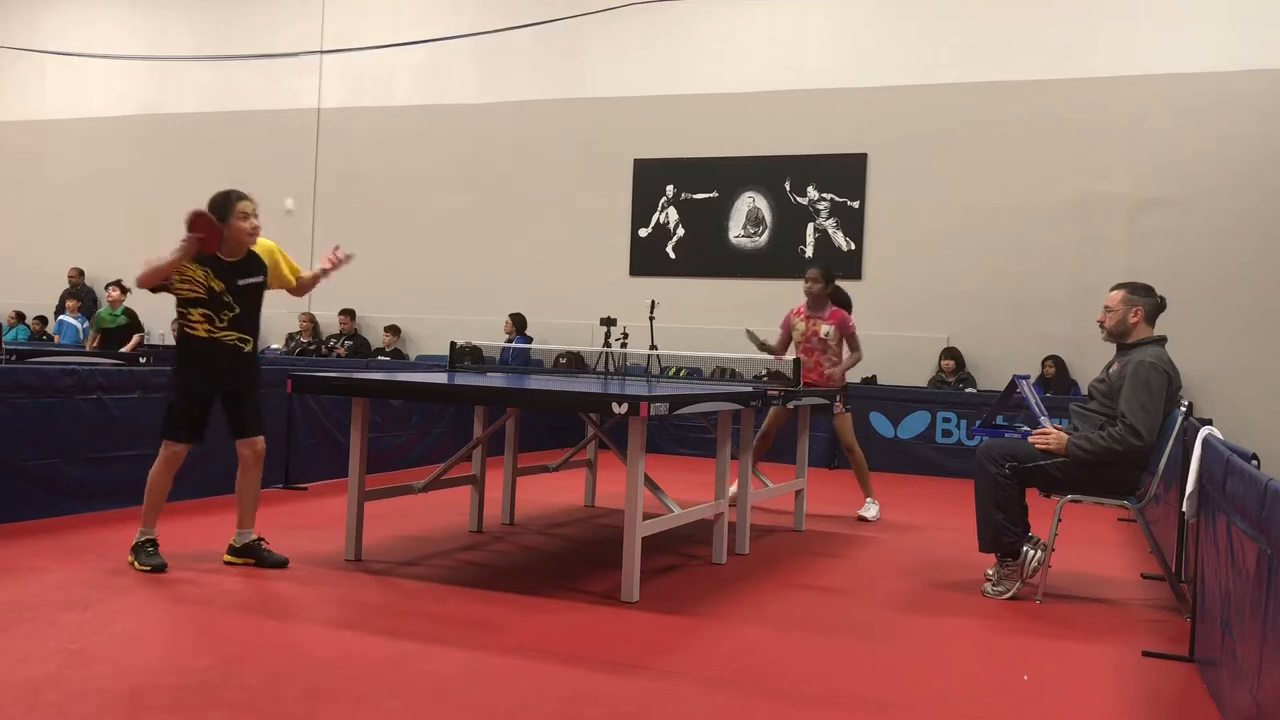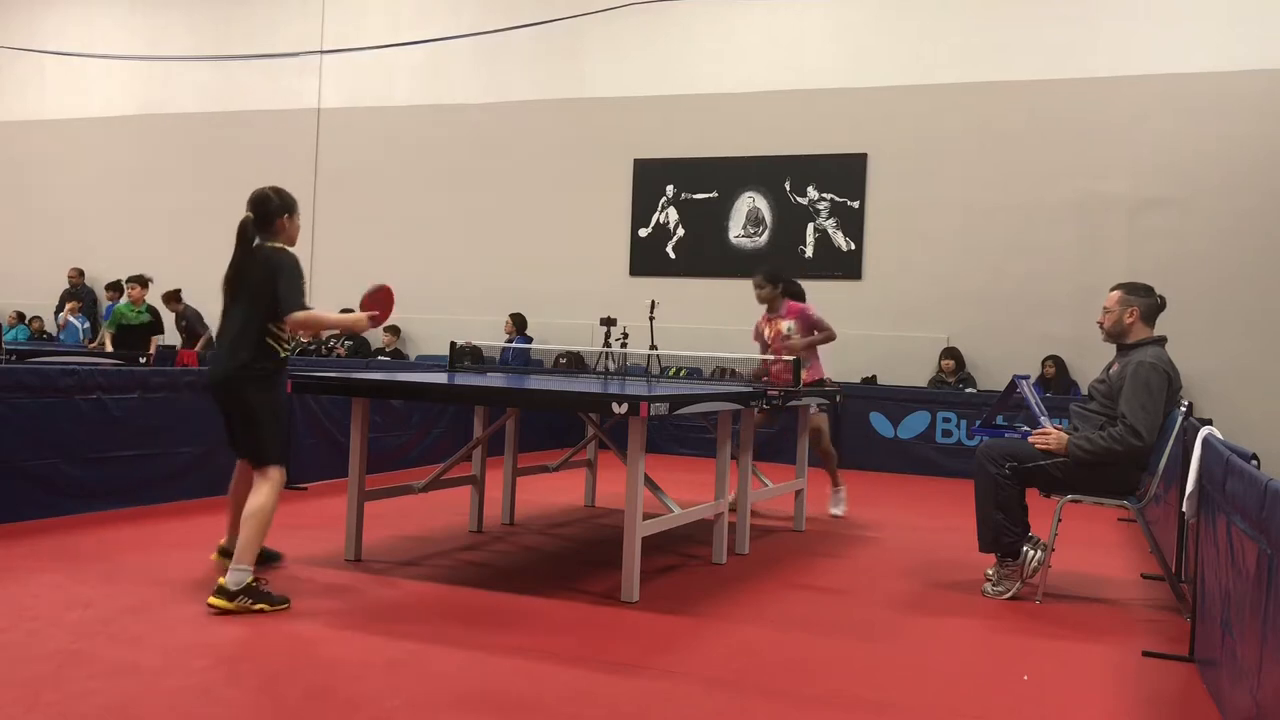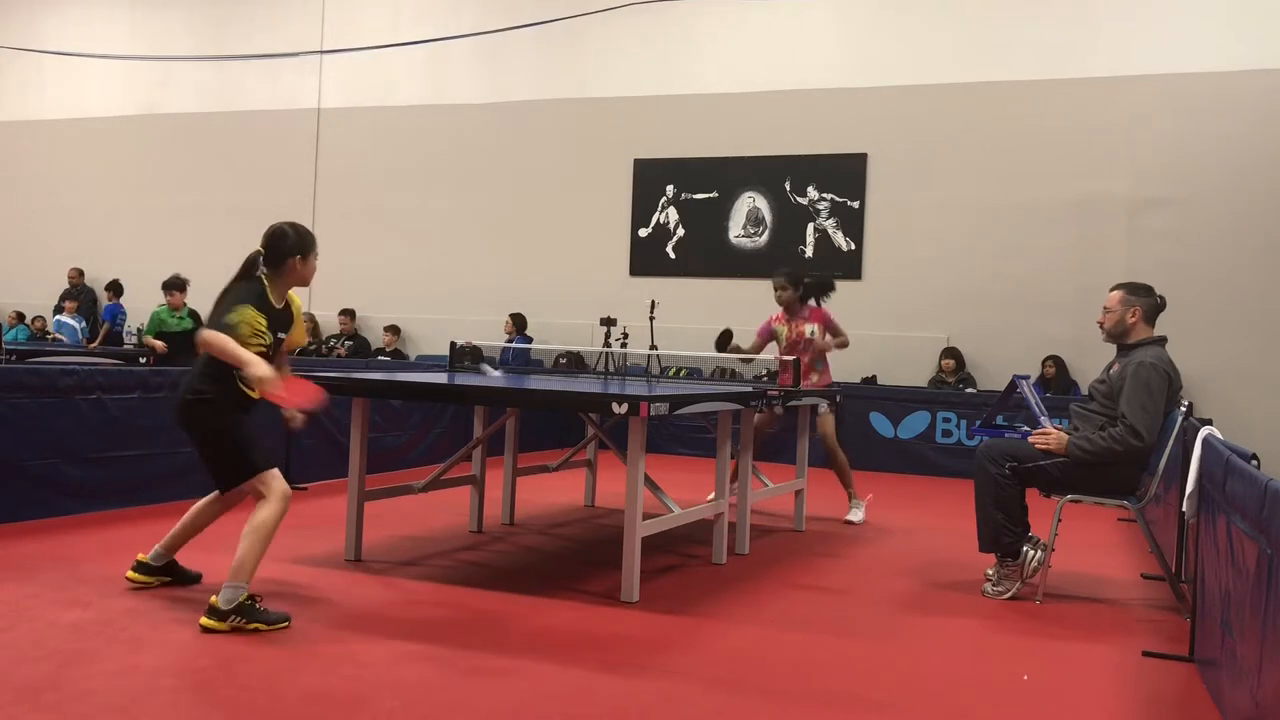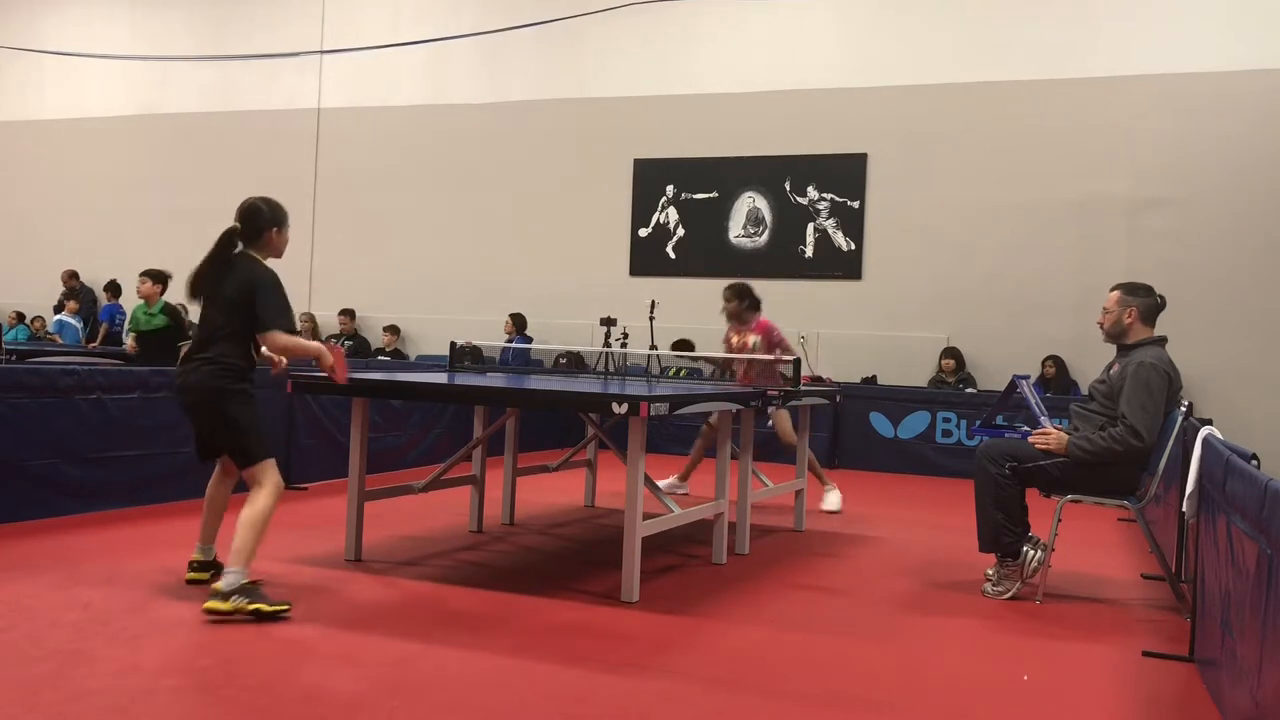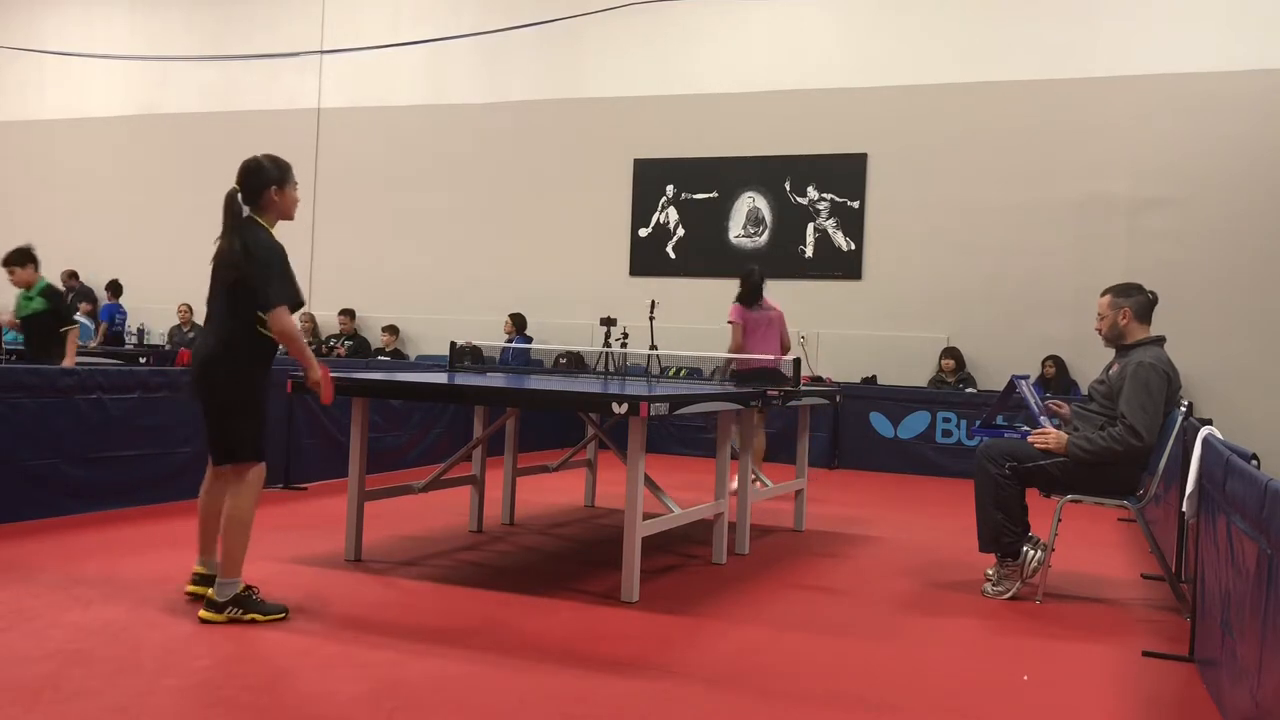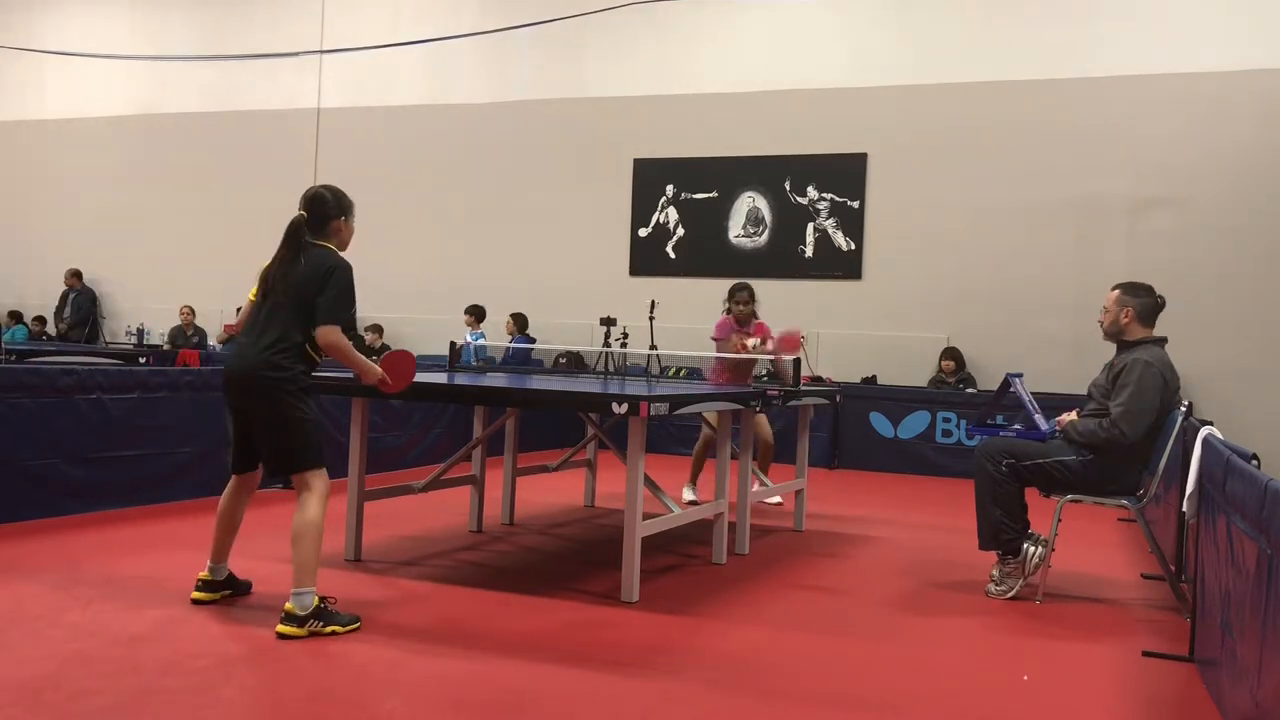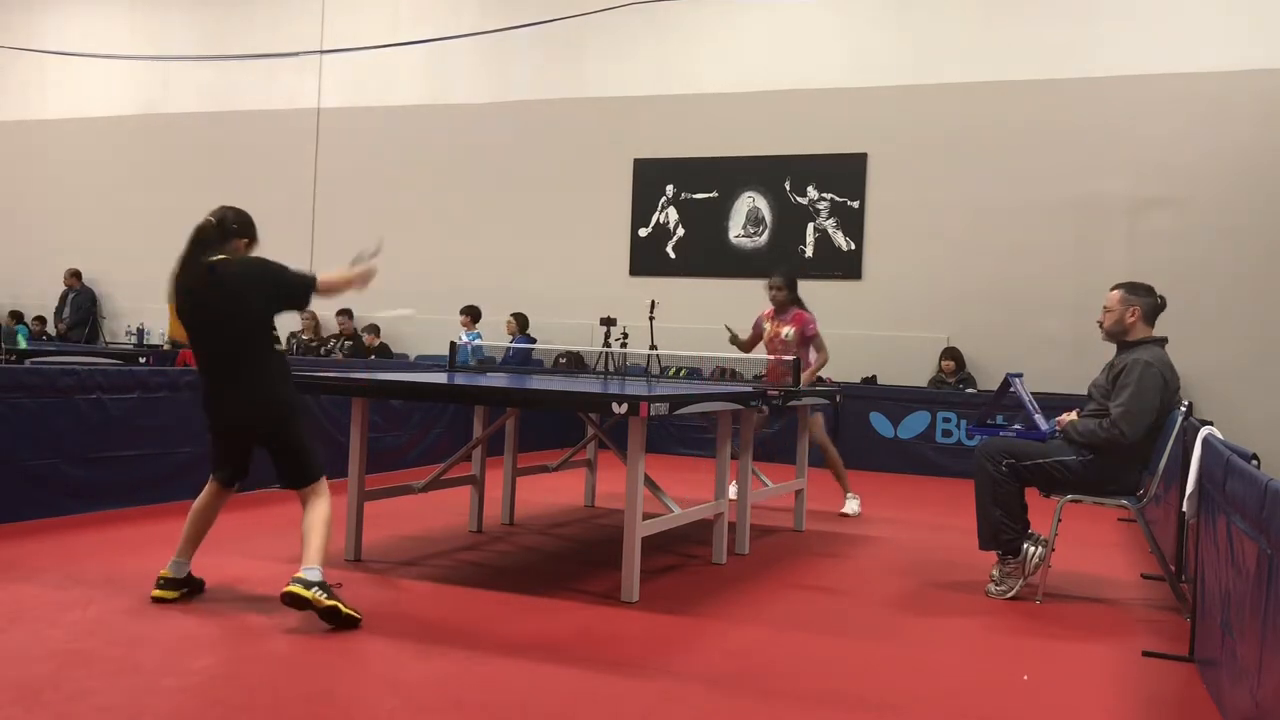
dt=0.7s
person 1, frame 1
left shoulder: (264, 255)
right shoulder: (196, 255)
left elbow: (298, 287)
right elbow: (143, 281)
left wrist: (321, 272)
right wrist: (178, 258)
left hip: (242, 368)
right hip: (195, 368)
left knee: (252, 449)
right knee: (174, 452)
left ankle: (243, 541)
right ankle: (144, 539)
person 1, frame 2
left shoulder: (247, 258)
right shoulder: (281, 260)
right elbow: (294, 317)
right wrist: (350, 322)
left hip: (228, 374)
right hip: (253, 377)
left knee: (249, 462)
right knee: (270, 476)
left ankle: (234, 544)
right ankle: (237, 584)
person 1, frame 3
left shoulder: (287, 305)
right shoulder: (249, 295)
left elbow: (280, 358)
right elbow: (206, 336)
left wrist: (285, 403)
right wrist: (251, 361)
left hip: (223, 407)
right hip: (211, 407)
left knee: (233, 493)
right knee: (274, 492)
left ankle: (155, 562)
right ankle: (228, 603)
person 1, frame 4
left shoulder: (218, 268)
right shoulder: (263, 278)
right elbow: (275, 341)
left wrist: (259, 352)
right wrist: (319, 349)
left hip: (194, 382)
right hip: (222, 387)
left knee: (228, 464)
right knee: (267, 483)
left ankle: (204, 559)
right ankle: (231, 588)
person 1, frame 5
left shoulder: (237, 238)
right shoulder: (266, 247)
right elbow: (281, 321)
left wrist: (293, 349)
right wrist: (312, 365)
left hip: (214, 365)
right hip: (236, 372)
left knee: (222, 468)
right knee: (247, 476)
left ankle: (205, 570)
right ankle: (228, 595)
person 1, frame 6
left shoulder: (282, 260)
right shoulder: (334, 267)
left elbow: (245, 321)
right elbow: (327, 337)
right wrist: (366, 369)
left hip: (240, 373)
right hip: (278, 382)
left knee: (245, 475)
right knee: (313, 485)
left ankle: (214, 577)
right ankle: (302, 608)
person 1, frame 7
left shoulder: (184, 286)
right shoulder: (255, 273)
left elbow: (197, 342)
right elbow: (323, 286)
right wrist: (362, 274)
left hip: (221, 404)
right hip: (271, 401)
left knee: (219, 486)
right knee: (315, 493)
left ankle: (174, 576)
right ankle: (310, 580)
person 2, frame 1
left shoulder: (1147, 364)
right shoulder: (1130, 356)
left elbow: (1133, 437)
left wrist: (1069, 445)
right wrist: (1067, 433)
left hip: (1109, 468)
right hip: (1095, 455)
left knee: (993, 455)
right knee: (997, 452)
left ankle: (1013, 554)
right ankle: (1020, 545)
person 2, frame 2
left shoulder: (1147, 365)
right shoulder: (1131, 356)
left elbow: (1133, 438)
left wrist: (1070, 445)
right wrist: (1067, 434)
left hip: (1109, 469)
right hip: (1095, 456)
left knee: (994, 455)
right knee: (997, 452)
left ankle: (1013, 554)
right ankle: (1020, 545)
person 2, frame 3
left shoulder: (1147, 365)
right shoulder: (1131, 356)
left elbow: (1133, 438)
left wrist: (1069, 446)
right wrist: (1067, 434)
left hip: (1109, 469)
right hip: (1093, 456)
left knee: (994, 454)
right knee: (998, 452)
left ankle: (1013, 554)
right ankle: (1020, 544)
person 2, frame 4
left shoulder: (1147, 366)
right shoulder: (1132, 357)
left elbow: (1133, 438)
left wrist: (1070, 445)
right wrist: (1067, 434)
left hip: (1107, 469)
right hip: (1094, 456)
left knee: (994, 455)
right knee: (997, 451)
left ankle: (1013, 554)
right ankle: (1020, 545)
person 2, frame 5
left shoulder: (1146, 366)
right shoulder: (1131, 357)
left elbow: (1133, 438)
left wrist: (1070, 445)
right wrist: (1074, 416)
left hip: (1108, 469)
right hip: (1093, 456)
left knee: (994, 455)
right knee: (999, 451)
left ankle: (1013, 554)
right ankle: (1020, 544)
person 2, frame 6
left shoulder: (1144, 364)
right shoulder: (1133, 356)
left elbow: (1120, 431)
left wrist: (1072, 427)
right wrist: (1076, 419)
left hip: (1106, 466)
right hip: (1095, 454)
left knee: (993, 453)
right knee: (997, 450)
left ankle: (1014, 551)
right ankle: (1020, 543)
person 2, frame 7
left shoulder: (1145, 365)
right shoulder: (1133, 356)
left elbow: (1120, 432)
left wrist: (1073, 427)
right wrist: (1078, 419)
left hip: (1106, 467)
right hip: (1096, 455)
left knee: (993, 453)
right knee: (999, 449)
left ankle: (1014, 551)
right ankle: (1020, 542)
person 3, frame 1
left shoulder: (841, 317)
right shoulder: (794, 316)
left elbow: (857, 352)
right elbow: (778, 351)
left wrist: (842, 369)
right wrist: (764, 346)
left hip: (831, 386)
right hip: (798, 384)
left knee: (849, 444)
right knee: (765, 433)
left ankle: (870, 500)
person 3, frame 2
left shoulder: (798, 310)
right shoulder: (762, 324)
left elbow: (831, 334)
left wrist: (803, 342)
left hip: (809, 383)
left knee: (820, 441)
left ankle: (837, 489)
person 3, frame 3
left shoulder: (819, 315)
right shoulder: (774, 323)
left elbow: (844, 340)
right elbow: (749, 356)
left wrist: (831, 344)
right wrist: (735, 350)
left hip: (819, 387)
left knee: (829, 443)
right knee: (752, 433)
left ankle: (855, 502)
right ankle: (731, 486)
person 3, frame 4
left shoulder: (765, 327)
right shoulder: (732, 330)
left elbow: (793, 357)
right elbow: (729, 364)
left wrist: (768, 360)
left knee: (790, 440)
right knee: (708, 431)
left ankle: (829, 488)
right ankle: (680, 481)
person 3, frame 5
left shoulder: (739, 308)
right shoulder: (775, 310)
left elbow: (737, 345)
right elbow: (787, 347)
left hip: (747, 371)
right hip: (771, 372)
right knee: (757, 425)
person 3, frame 6
left shoulder: (762, 330)
right shoulder: (724, 325)
right elbow: (726, 359)
right wrist: (758, 352)
left knee: (767, 440)
right knee: (708, 436)
left ankle: (762, 486)
right ankle: (690, 486)
person 3, frame 7
left shoulder: (803, 319)
right shoulder: (764, 319)
left elbow: (822, 353)
right elbow: (747, 348)
left wrist: (810, 373)
right wrist: (736, 341)
left hip: (802, 386)
left knee: (821, 441)
left ankle: (850, 494)
right ankle: (740, 482)
